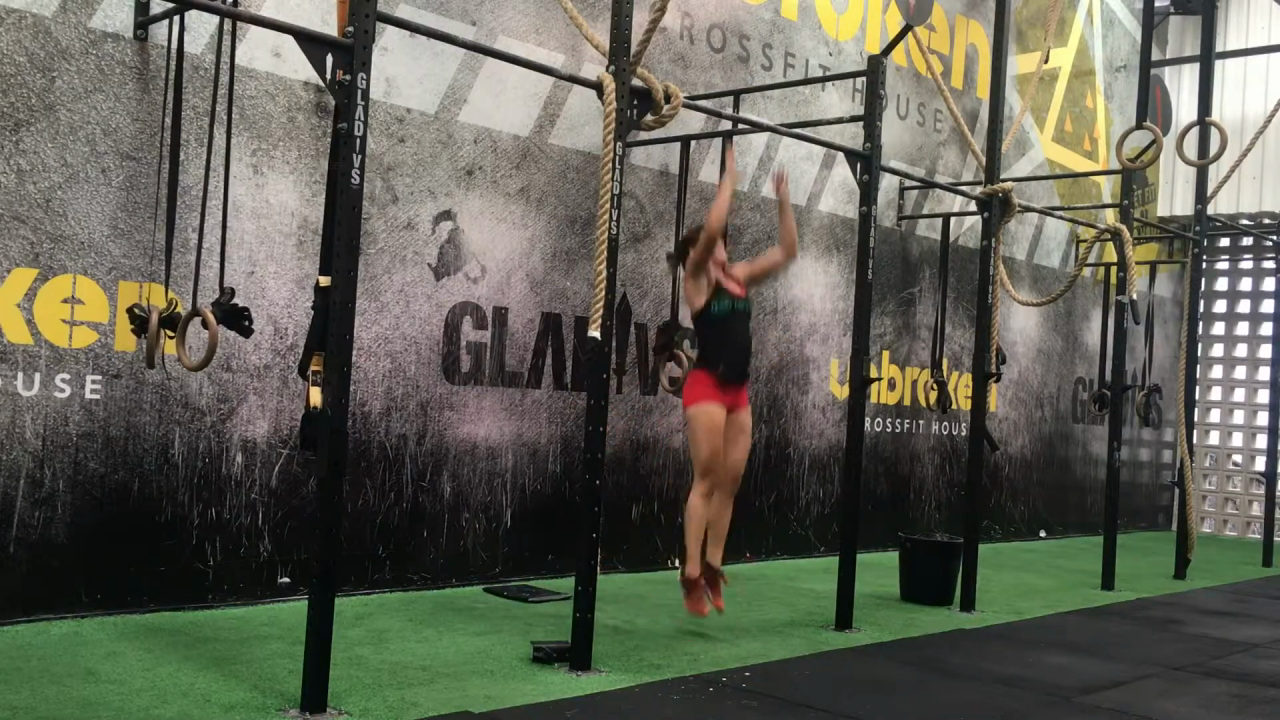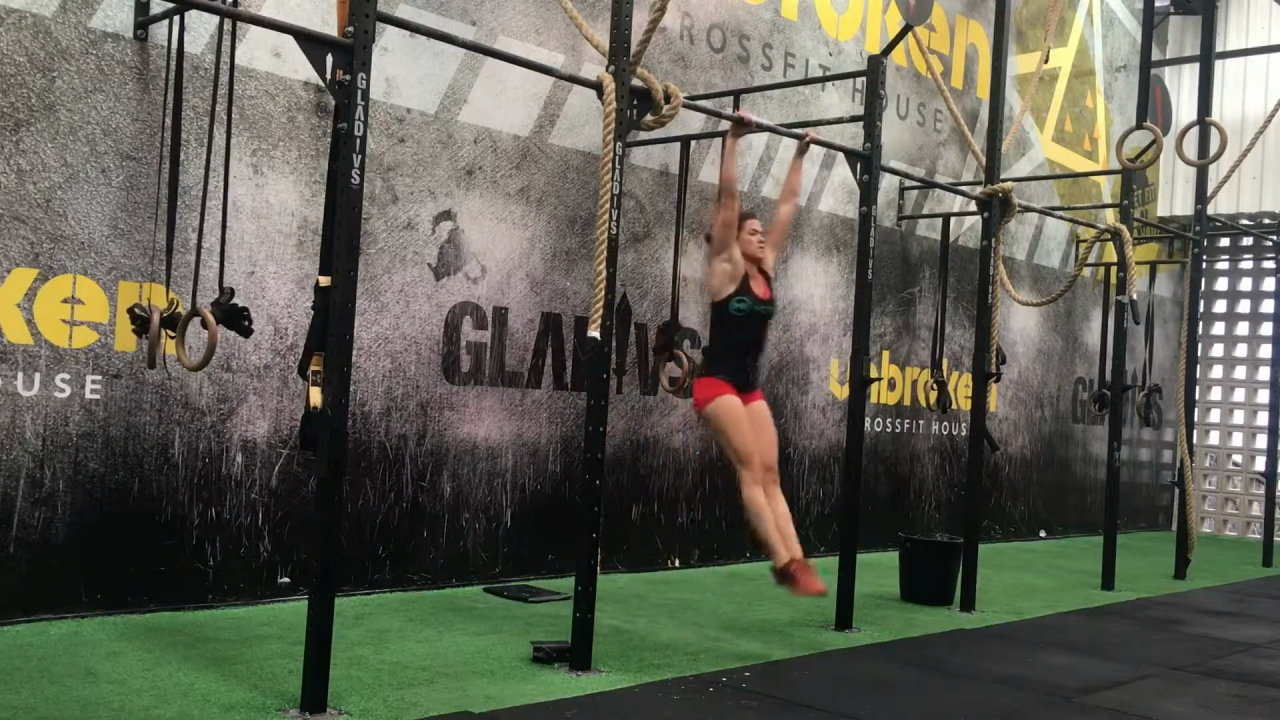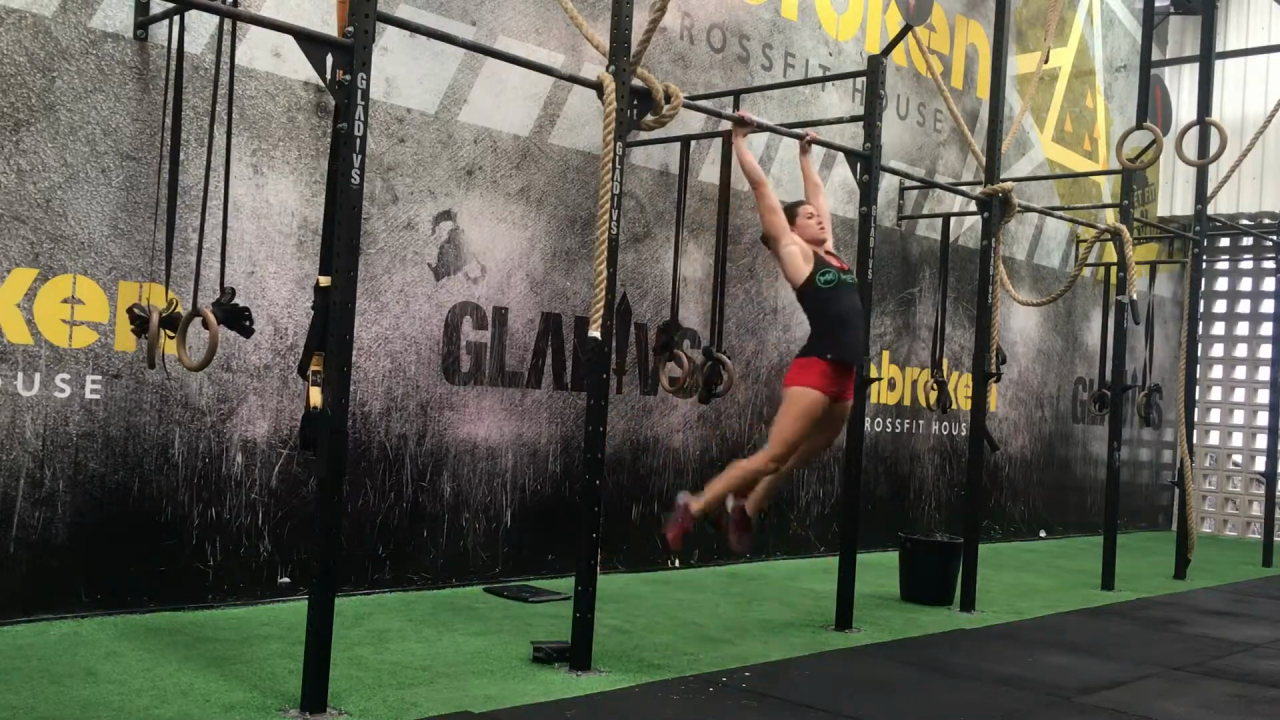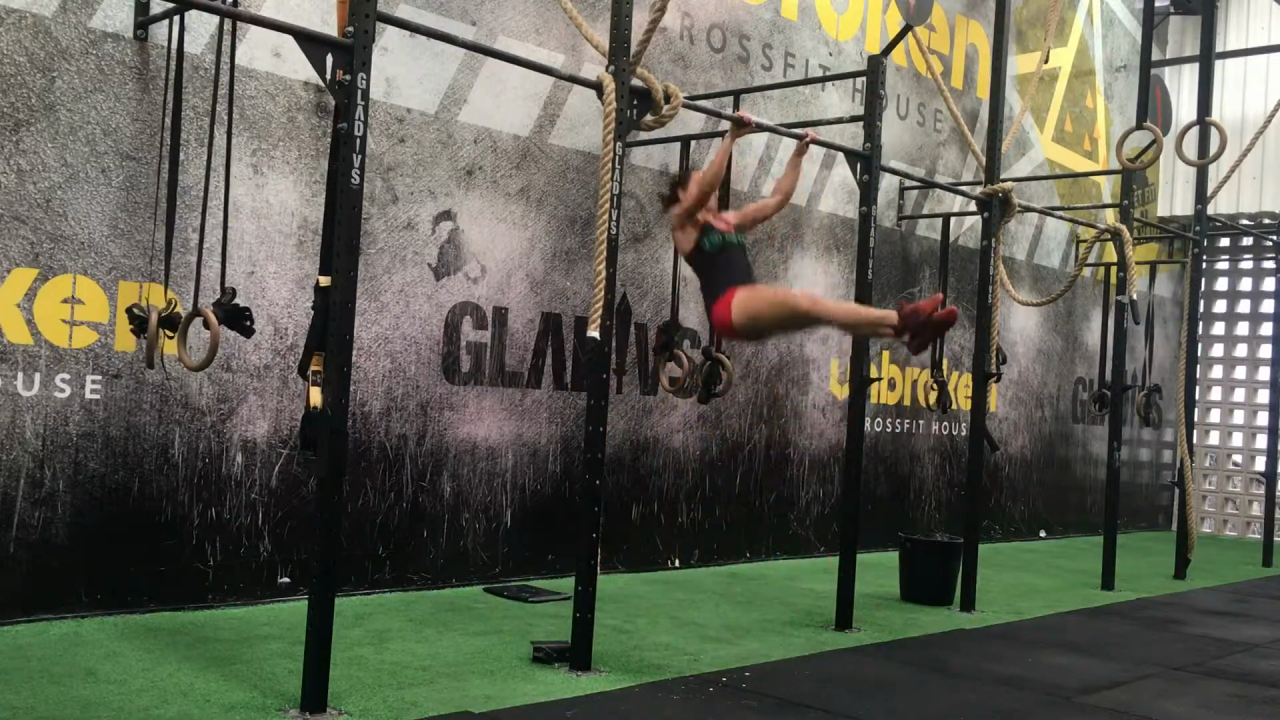
dt=0.5s
person 1, frame 1
left shoulder: (738, 276)
right shoulder: (698, 278)
left elbow: (786, 252)
right elbow: (713, 225)
left wrist: (785, 202)
right wrist: (729, 174)
left hip: (738, 391)
right hip: (706, 387)
left knee: (728, 485)
right knee: (707, 482)
left ankle: (712, 566)
right ankle: (692, 575)
person 1, frame 2
left shoulder: (765, 267)
right shoulder: (725, 266)
left elbow: (787, 204)
right elbow: (726, 199)
left wrist: (800, 154)
right wrist: (732, 139)
left hip: (749, 388)
right hip: (716, 385)
left knee: (769, 474)
right knee: (753, 471)
left ankle: (794, 559)
right ankle: (786, 563)
person 1, frame 3
left shoulder: (828, 251)
right shoulder: (794, 250)
left elbow: (817, 193)
right elbow: (758, 185)
left wrist: (807, 156)
right wrist: (739, 139)
left hip: (842, 376)
right hip: (816, 370)
left knee: (803, 457)
right knee: (772, 456)
left ankle: (743, 508)
right ankle: (693, 506)
person 1, frame 4
left shoulder: (728, 221)
right shoulder: (684, 224)
left elbow: (778, 199)
right elbow: (706, 185)
left wrist: (798, 155)
right wrist: (732, 138)
left hip: (751, 312)
right hip: (730, 307)
right knee: (805, 304)
left ankle: (908, 327)
right ankle: (901, 321)
